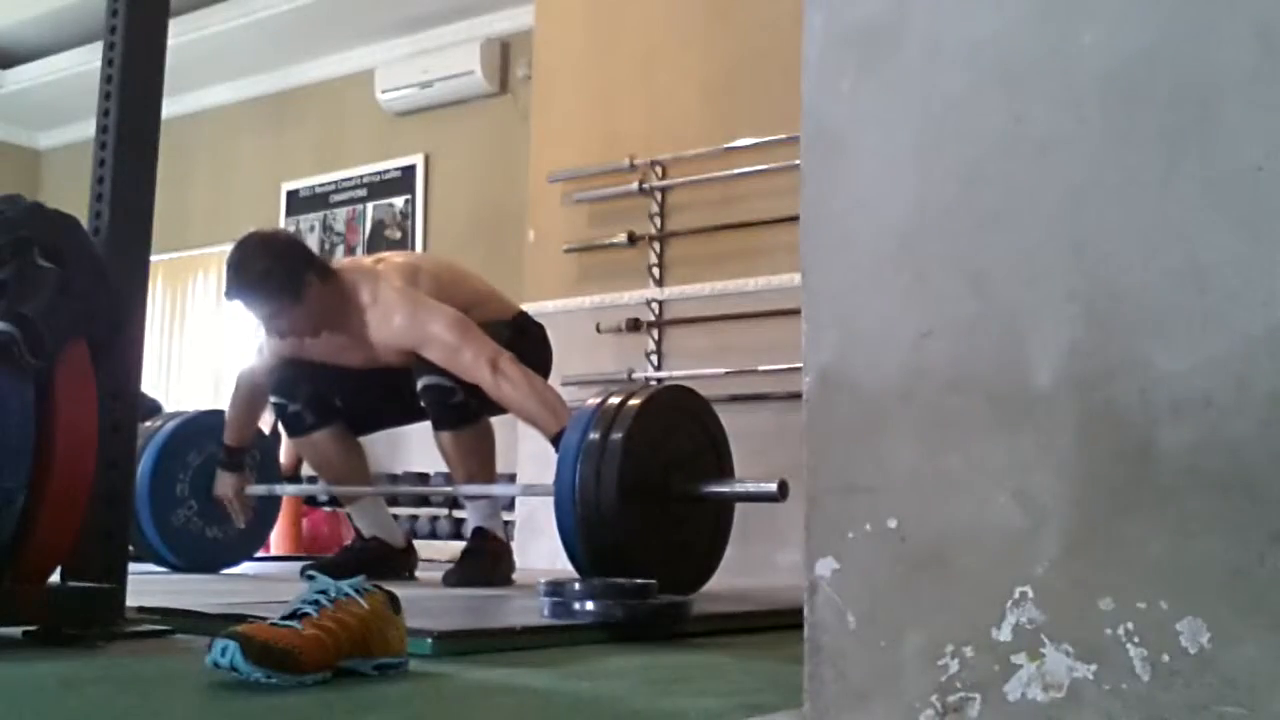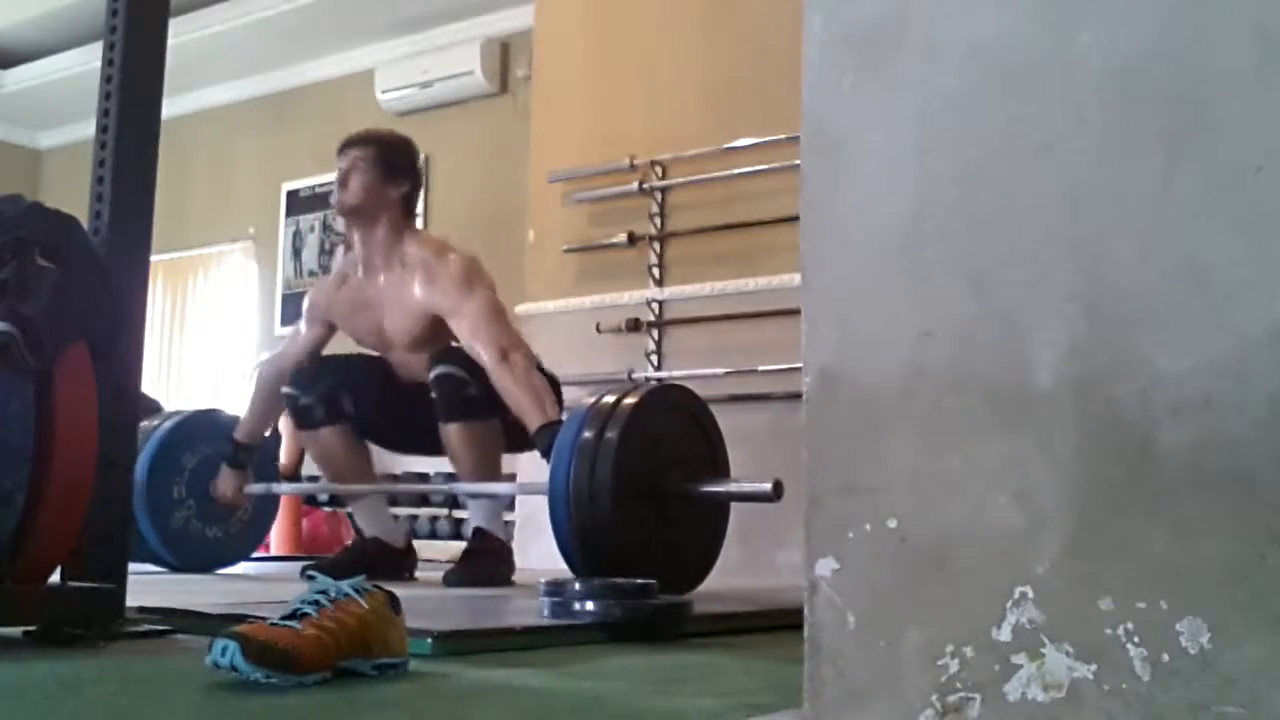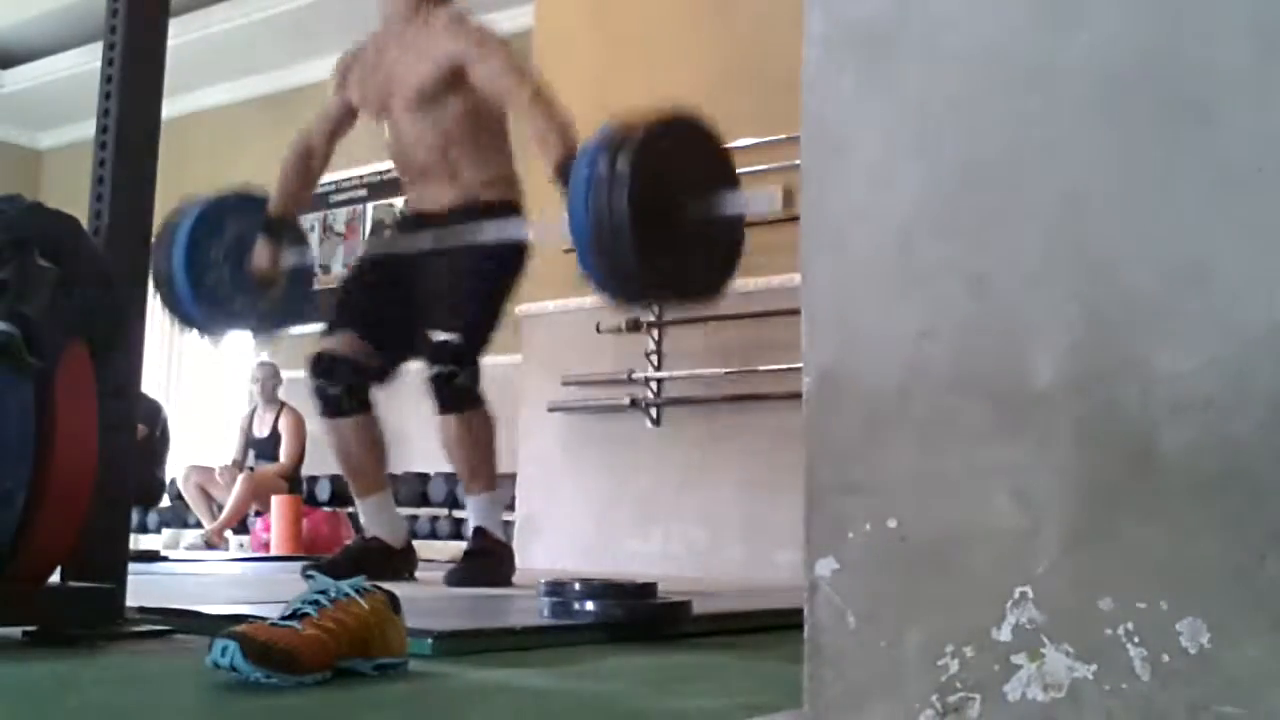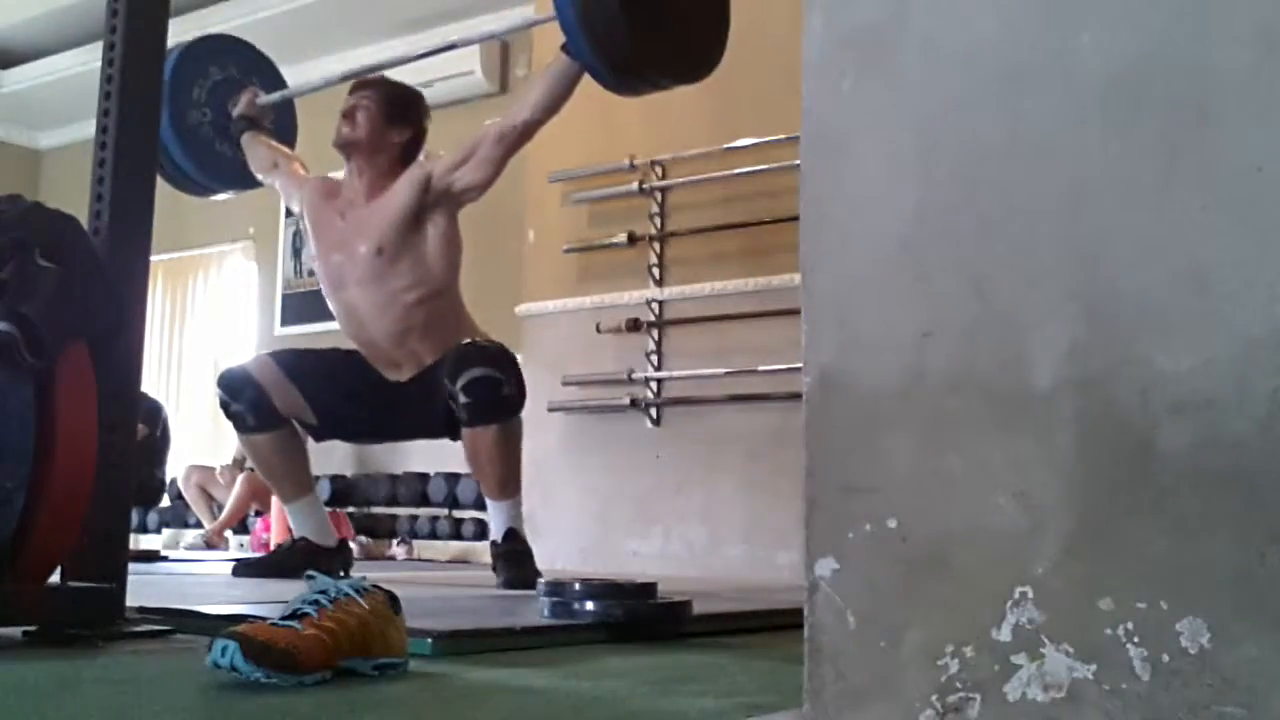
dt=1s
person 1, frame 1
left shoulder: (397, 305)
right shoulder: (300, 329)
left elbow: (495, 369)
right elbow: (252, 381)
right wrist: (230, 464)
left knee: (440, 380)
right knee: (295, 392)
left ankle: (488, 538)
right ankle: (384, 537)
person 1, frame 2
left shoulder: (438, 271)
right shoulder: (336, 287)
left elbow: (501, 358)
right elbow: (278, 368)
left wrist: (559, 449)
right wrist: (236, 460)
left hip: (504, 407)
right hip: (427, 407)
left knee: (452, 371)
right knee: (304, 387)
left ankle: (489, 542)
right ankle: (385, 541)
person 1, frame 3
right shoulder: (356, 64)
left elbow: (529, 105)
right elbow: (311, 148)
right wrist: (273, 231)
left hip: (480, 224)
right hip: (417, 229)
left knee: (448, 368)
right knee: (334, 368)
left ankle: (491, 541)
right ankle: (381, 530)
person 1, frame 4
left shoulder: (426, 190)
right shoulder: (317, 199)
left elbow: (515, 123)
right elbow: (270, 164)
left wrist: (577, 47)
right wrist: (246, 123)
left hip: (463, 375)
right hip: (384, 385)
left knee: (477, 377)
right knee: (245, 388)
left ankle: (509, 543)
right ankle: (318, 543)
